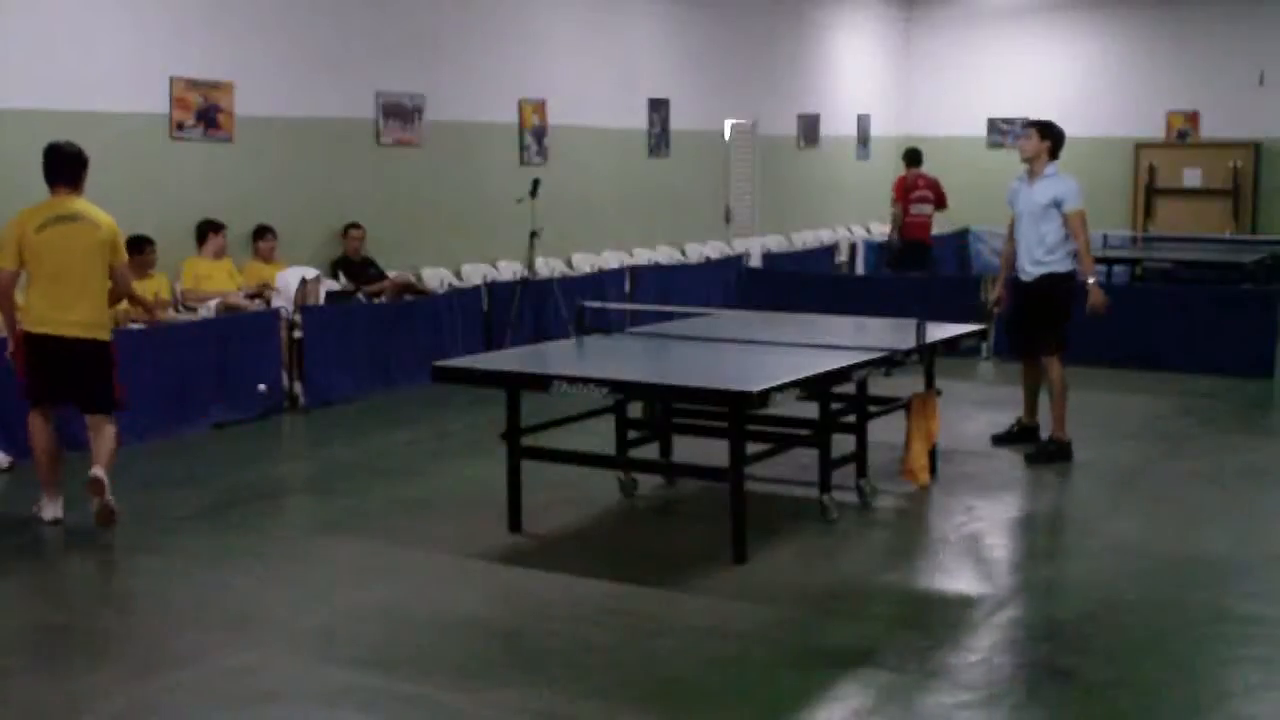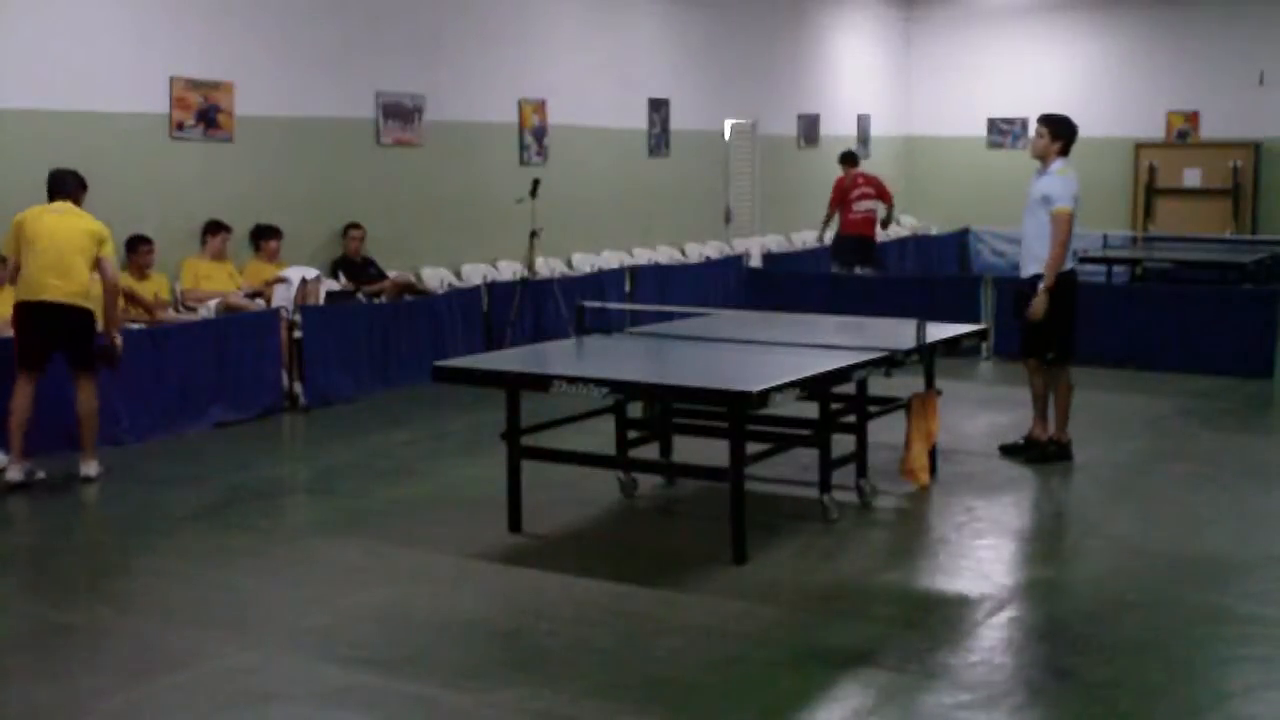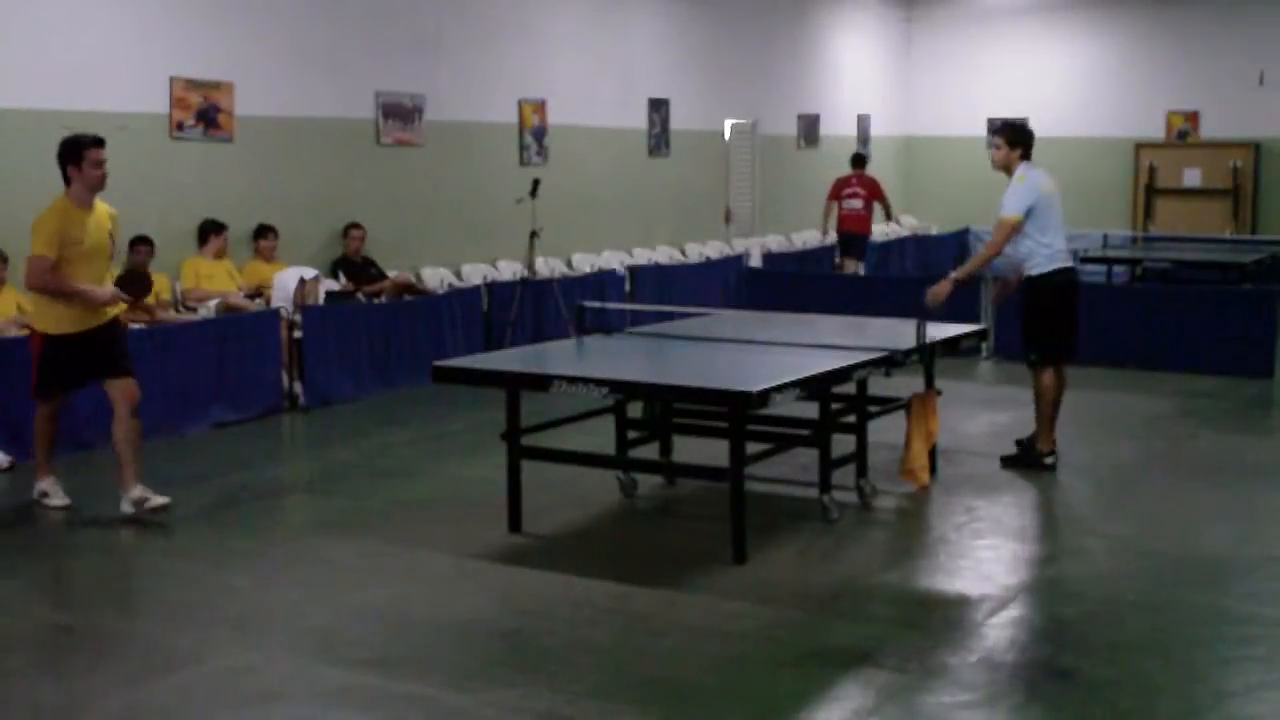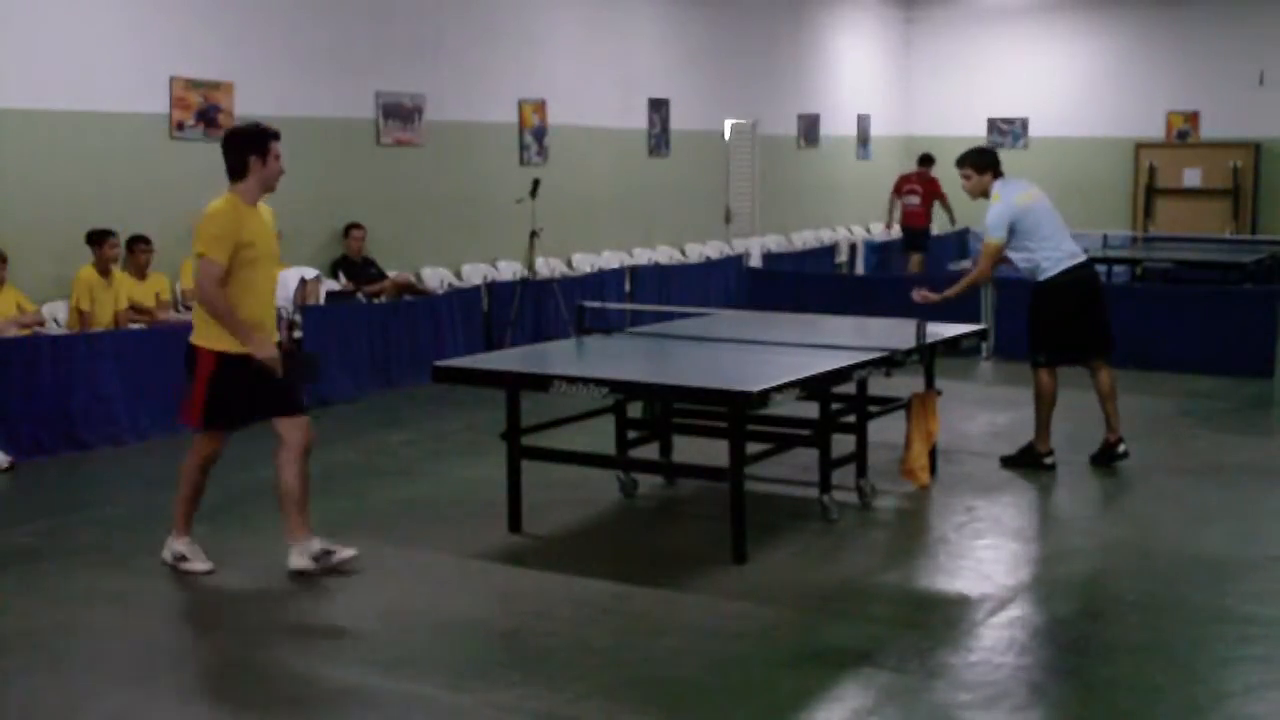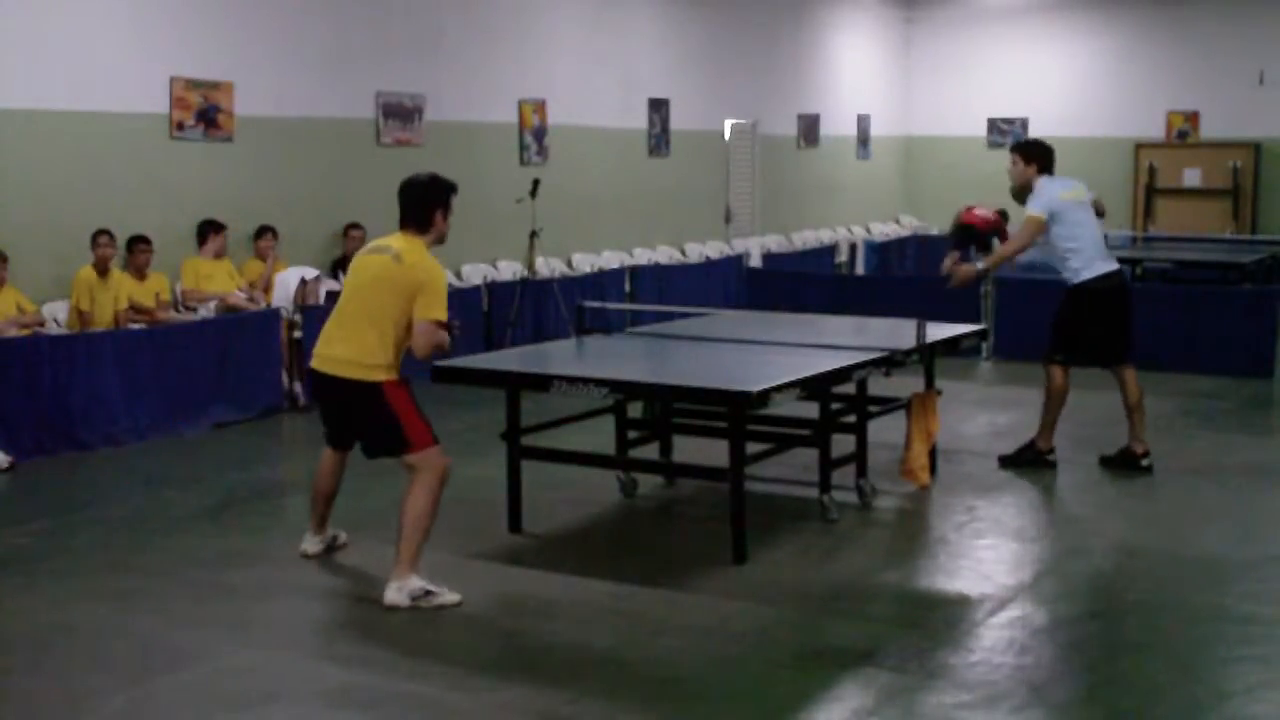
dt=1s
person 1, frame 1
right shoulder: (105, 223)
right elbow: (124, 289)
left hip: (41, 334)
right hip: (93, 335)
left knee: (41, 415)
right knee: (102, 421)
left ankle: (52, 500)
right ankle: (99, 473)
person 1, frame 2
right shoulder: (94, 226)
right elbow: (111, 281)
right wrist: (112, 329)
left hip: (32, 302)
right hip: (76, 305)
left knee: (26, 379)
right knee: (85, 380)
right ankle: (89, 461)
person 1, frame 3
left shoulder: (106, 214)
right shoulder: (52, 220)
right elbow: (36, 279)
right wrist: (90, 292)
left hip: (103, 325)
right hip: (57, 330)
left knee: (128, 400)
right knee: (50, 406)
left ankle: (131, 491)
right ankle: (44, 480)
person 1, frame 4
left shoulder: (261, 214)
right shoulder: (218, 216)
right elbow: (206, 290)
right wrist: (250, 341)
left hip: (262, 351)
right hip: (221, 352)
left knee: (296, 439)
right knee: (208, 447)
left ankle: (303, 545)
right ankle: (178, 539)
person 1, frame 5
left shoulder: (370, 250)
right shoulder: (428, 270)
right elbow: (422, 346)
left wrist: (426, 328)
right wrist: (443, 338)
left hip: (325, 367)
right hip: (370, 377)
left knee: (336, 448)
right knee: (431, 467)
left ankle: (317, 535)
right ankle: (403, 581)
person 2, frame 1
left shoulder: (1064, 185)
right shoulder: (1017, 187)
left elbow: (1080, 237)
left wrist: (1092, 282)
right wrist: (1000, 283)
left hip: (1054, 281)
right hip: (1024, 281)
left knee: (1049, 356)
right knee: (1028, 356)
left ankle: (1060, 439)
right ankle: (1029, 424)
person 2, frame 2
left shoulder: (1061, 181)
right shoulder: (1042, 177)
left elbow: (1060, 242)
left wrist: (1044, 291)
left hip: (1051, 282)
right hip: (1033, 280)
left knee: (1055, 364)
right knee: (1033, 361)
left ankle: (1060, 440)
right ankle: (1039, 434)
person 2, frame 3
left shoulder: (1022, 186)
right shoulder: (1037, 178)
left elbow: (995, 246)
left wrist: (951, 280)
right wrist: (1018, 276)
left hip: (1045, 281)
right hip: (1062, 275)
left knee: (1043, 365)
right knee: (1054, 363)
left ankle: (1043, 449)
right ankle: (1044, 436)
person 2, frame 4
left shoulder: (1000, 209)
right shoulder: (1021, 187)
left elbow: (983, 273)
left wrist: (942, 296)
right wrist: (996, 257)
left hip: (1057, 284)
right hip: (1082, 274)
left knee: (1044, 365)
right knee: (1096, 359)
left ankle: (1042, 449)
right ankle: (1114, 438)
person 2, frame 5
left shoulder: (1042, 196)
right shoulder: (1071, 185)
left elbow: (1021, 241)
right elbow: (1100, 210)
left wrist: (979, 267)
left hip: (1088, 288)
right hip: (1112, 280)
left knee: (1057, 363)
right knee: (1121, 365)
left ankle: (1042, 447)
right ankle: (1137, 449)
